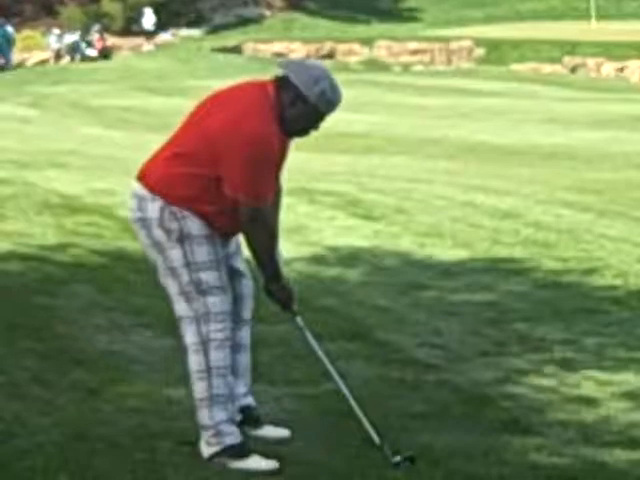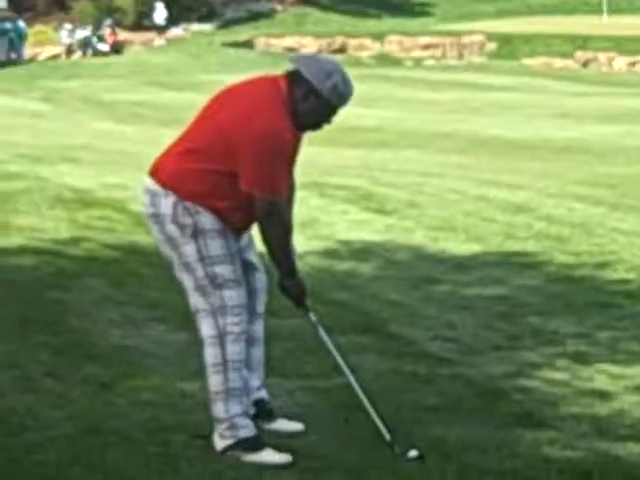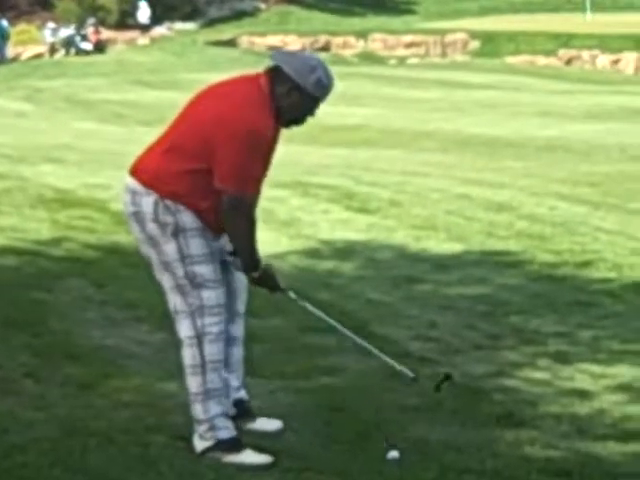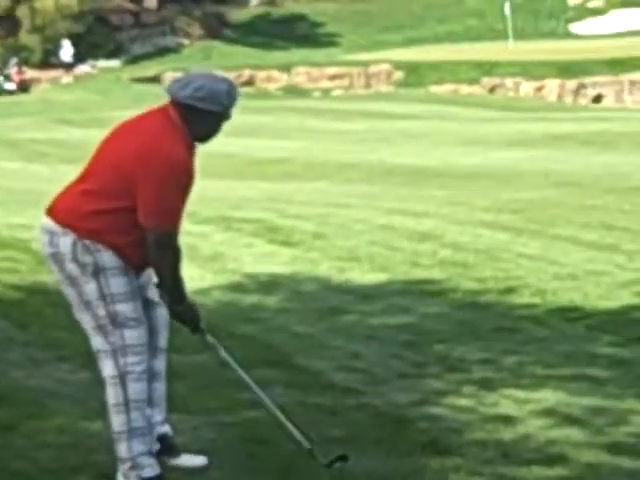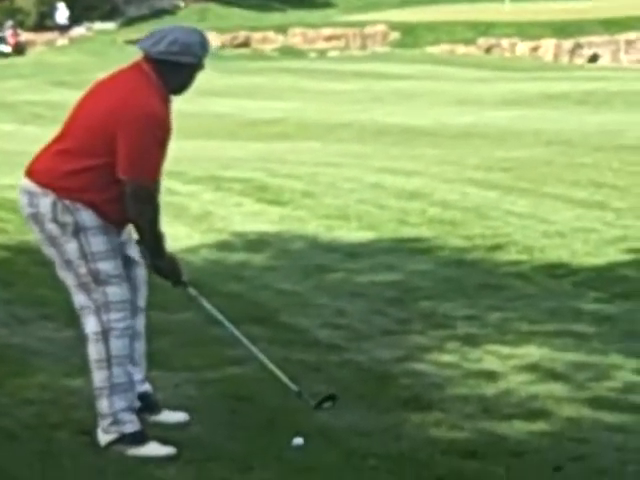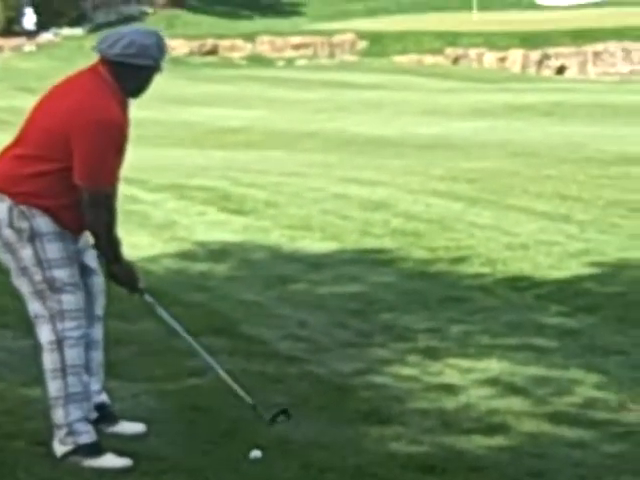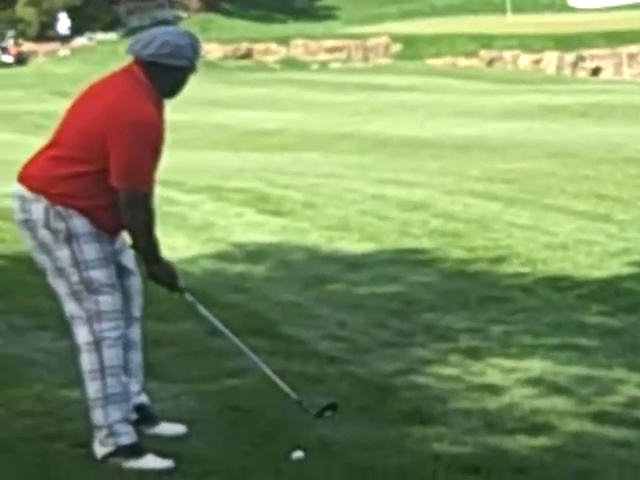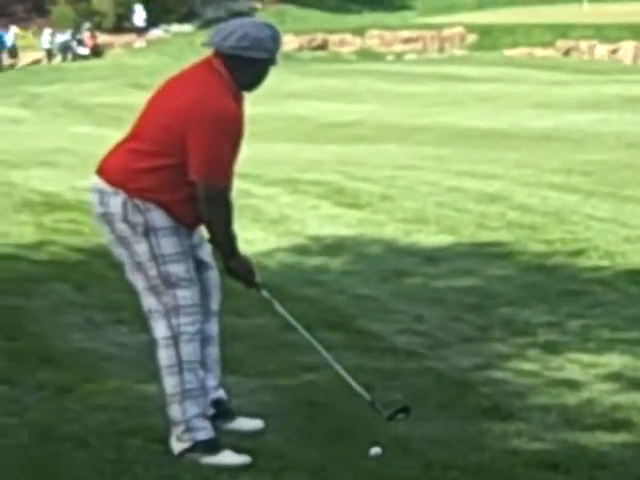
dt=0.3s
person 1, frame 1
left shoulder: (268, 105)
right shoulder: (253, 129)
left elbow: (269, 189)
right elbow: (253, 215)
left wrist: (273, 258)
right wrist: (274, 277)
left hip: (202, 210)
right hip: (171, 211)
left knee: (237, 304)
right knee: (209, 320)
left ankle: (239, 409)
right ankle: (219, 439)
person 1, frame 2
left shoulder: (280, 101)
right shoulder: (268, 125)
left elbow: (282, 184)
right elbow: (268, 210)
left wrist: (288, 254)
right wrist: (289, 273)
left hip: (213, 205)
right hip: (183, 207)
left knee: (251, 298)
right knee: (226, 313)
left ankle: (252, 402)
right ankle: (233, 432)
person 1, frame 3
left shoulder: (256, 98)
right shoulder: (247, 120)
left elbow: (241, 195)
right elbow: (235, 205)
left wrist: (244, 255)
right wrist: (252, 264)
left hip: (191, 206)
right hip: (164, 207)
left knee: (229, 298)
right knee: (204, 315)
left ankle: (231, 403)
right ankle: (213, 434)
person 1, frame 4
left shoulder: (164, 127)
right shoulder: (167, 153)
left elbow: (158, 233)
right elbow: (160, 241)
left wrist: (166, 290)
right wrist: (177, 299)
left hip: (108, 243)
right hip: (82, 245)
left knee: (152, 335)
right knee: (127, 352)
left ankle: (154, 438)
person 1, frame 5
left shoulder: (137, 83)
right shoulder: (145, 109)
left elbow: (136, 187)
right elbow: (140, 195)
left wrist: (147, 245)
right wrist: (157, 252)
left hip: (88, 202)
right hip: (64, 205)
left knee: (130, 293)
right knee: (109, 309)
left ankle: (135, 396)
right ankle: (117, 426)
person 1, frame 6
left shoulder: (95, 85)
right shoulder: (101, 113)
left elbow: (92, 192)
right elbow: (96, 200)
left wrist: (106, 252)
right wrist: (115, 259)
left hip: (48, 208)
left knee: (89, 303)
right knee: (64, 319)
left ankle: (92, 407)
right ankle: (74, 437)
person 1, frame 7
left shoulder: (129, 86)
right shoulder: (137, 114)
left elbow: (130, 193)
right elbow: (133, 202)
left wrist: (142, 253)
right wrist: (153, 260)
left hip: (83, 208)
right hip: (56, 211)
left knee: (125, 304)
right knee: (100, 320)
left ankle: (131, 408)
right ankle: (113, 438)
person 1, frame 8
left shoulder: (209, 77)
right shoulder: (217, 108)
right elbow: (212, 195)
right wrist: (231, 255)
left hip: (160, 201)
right hip: (133, 204)
left knee: (203, 299)
right knee: (178, 316)
left ankle: (209, 403)
right ankle: (190, 434)
